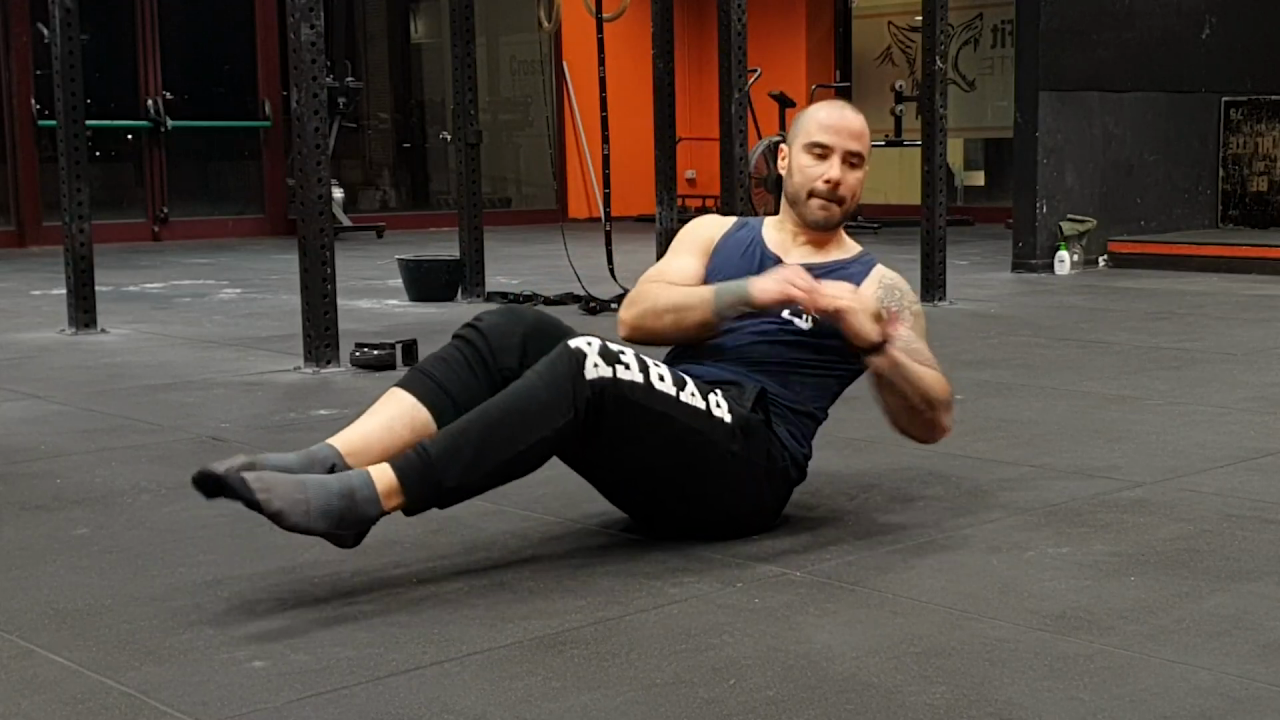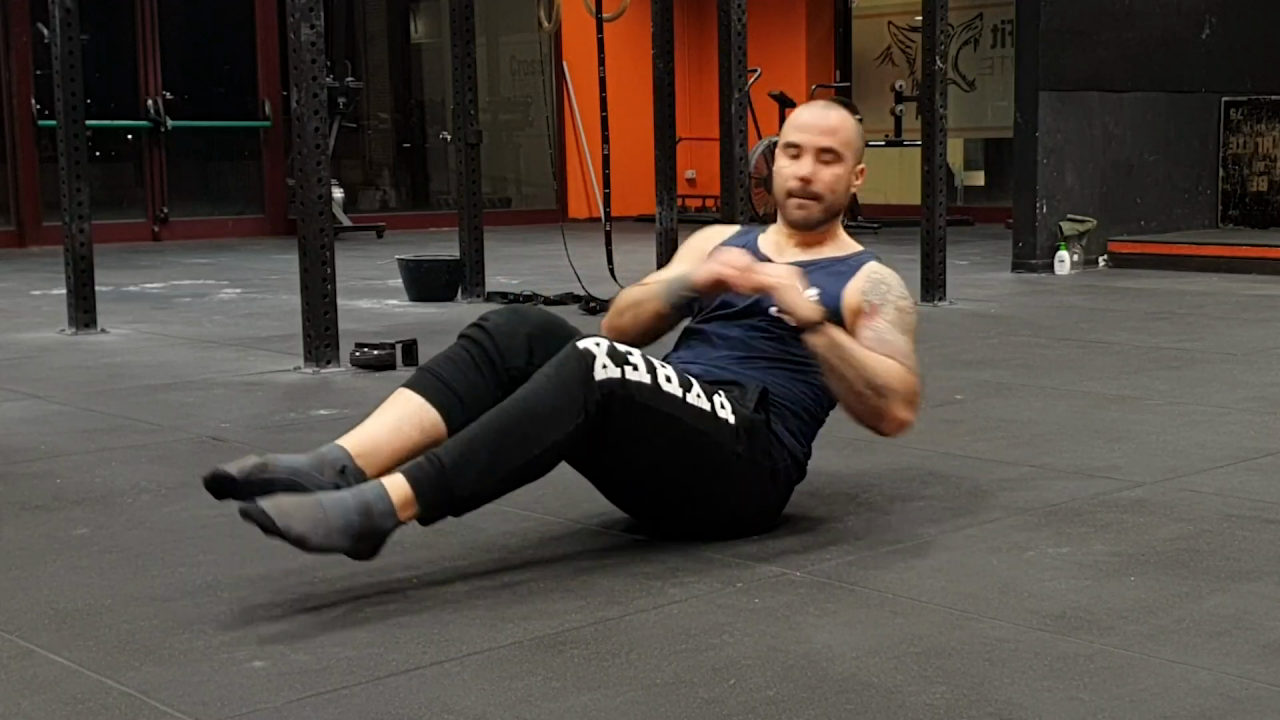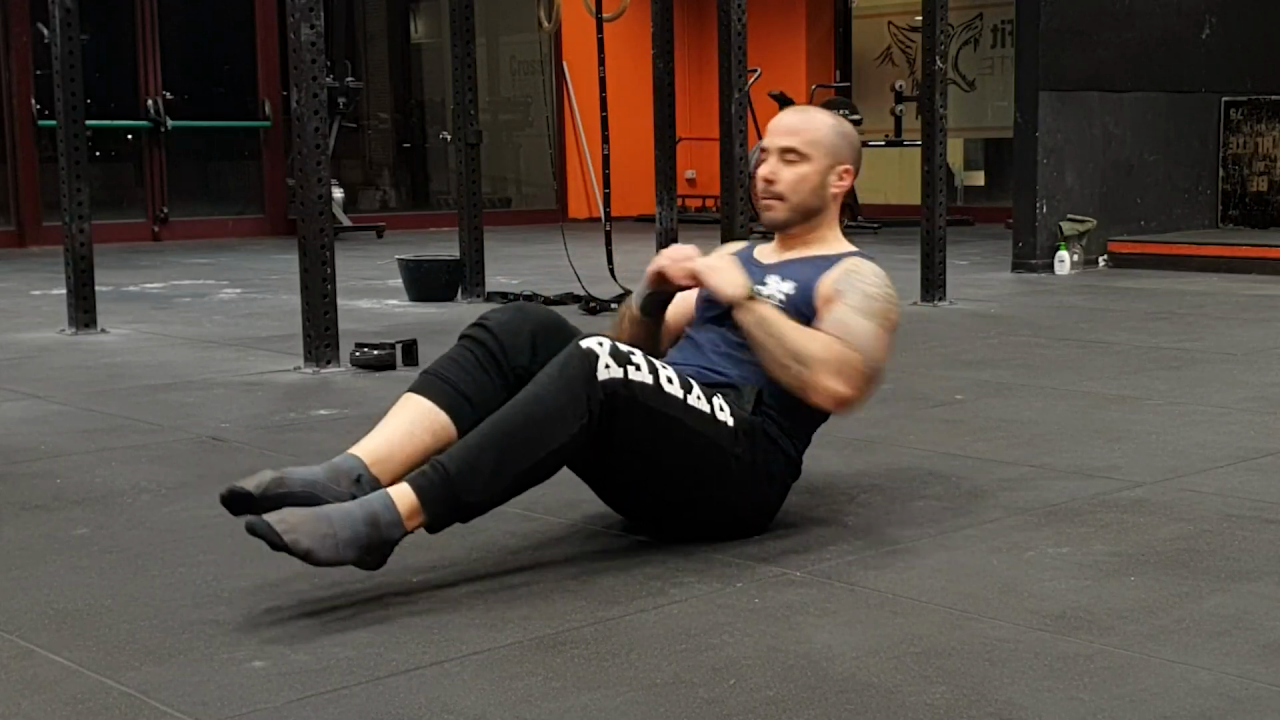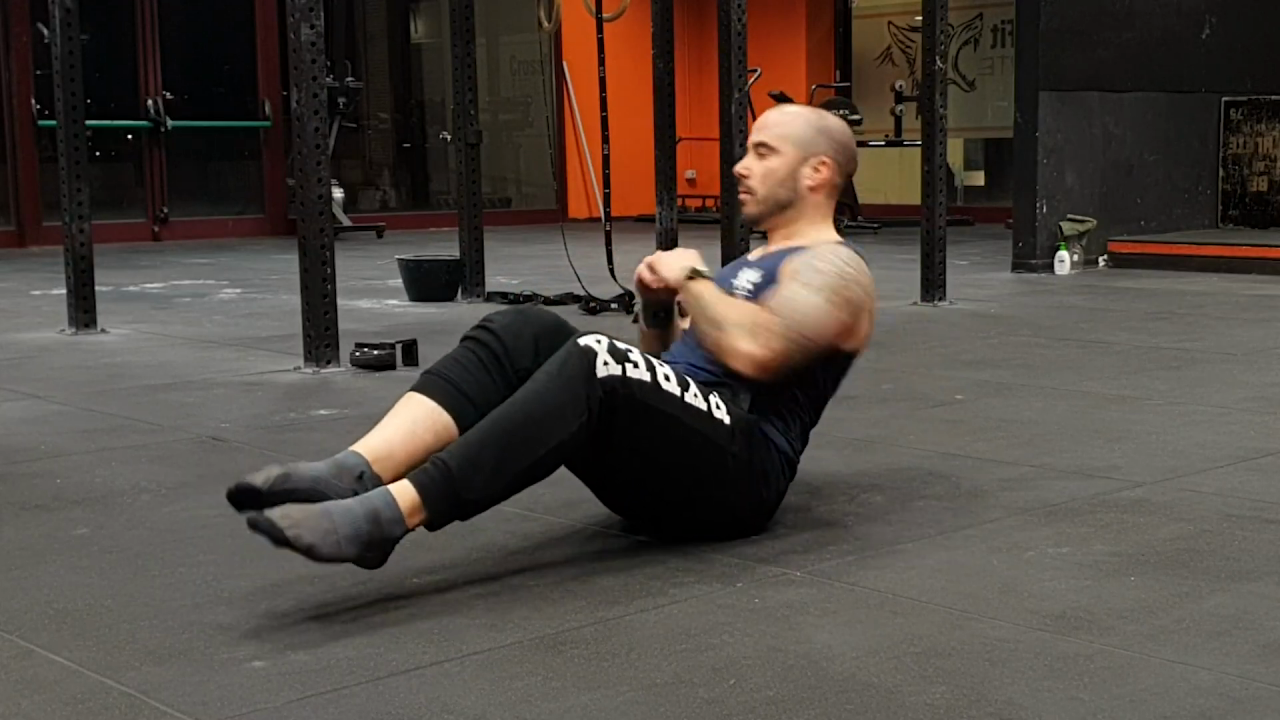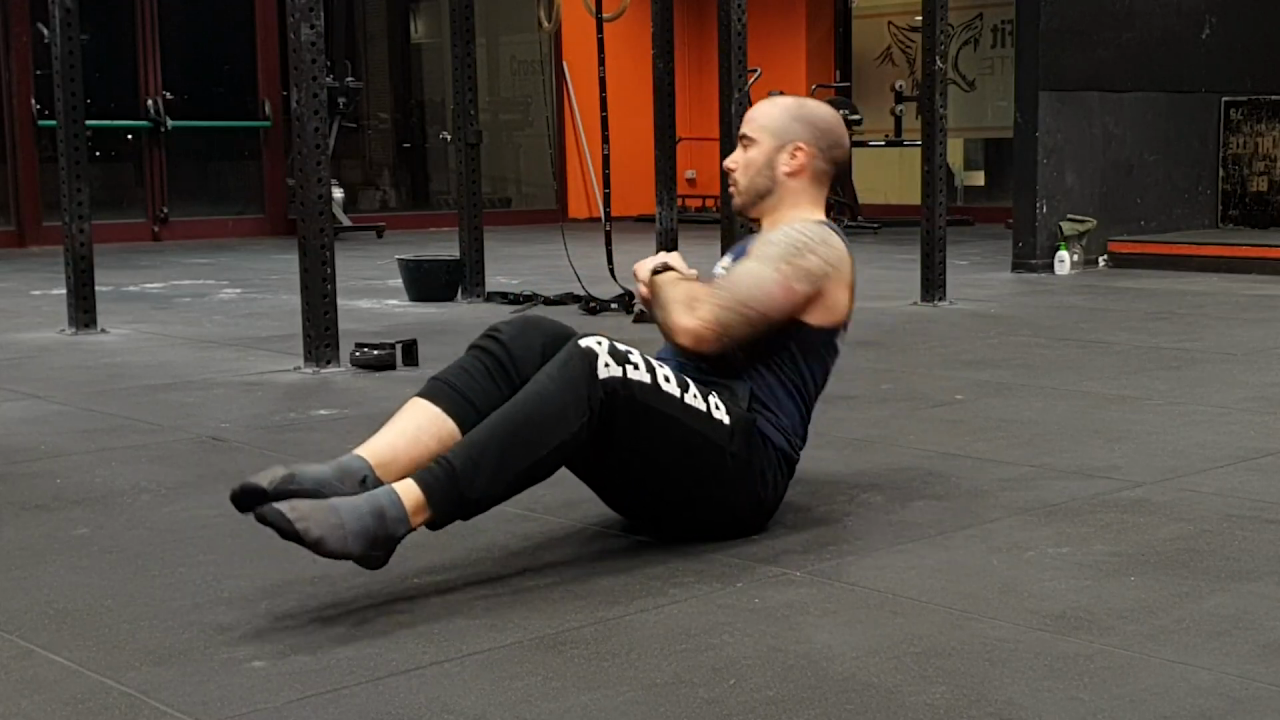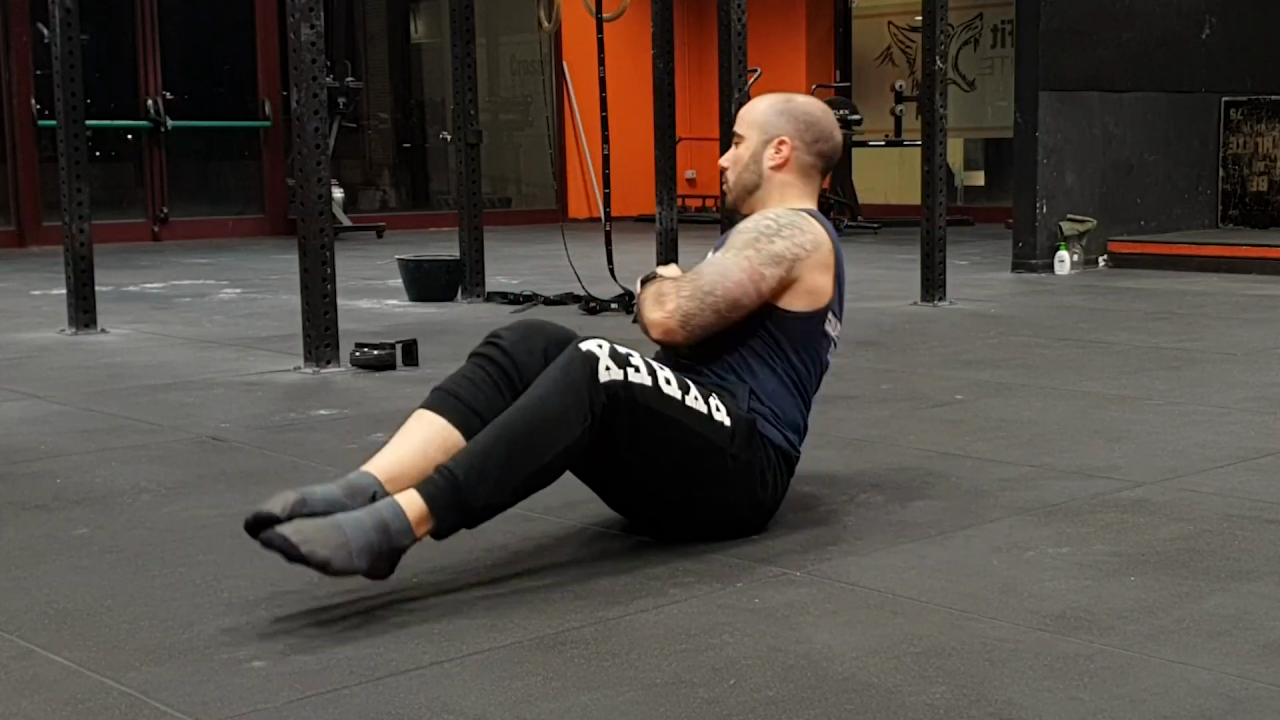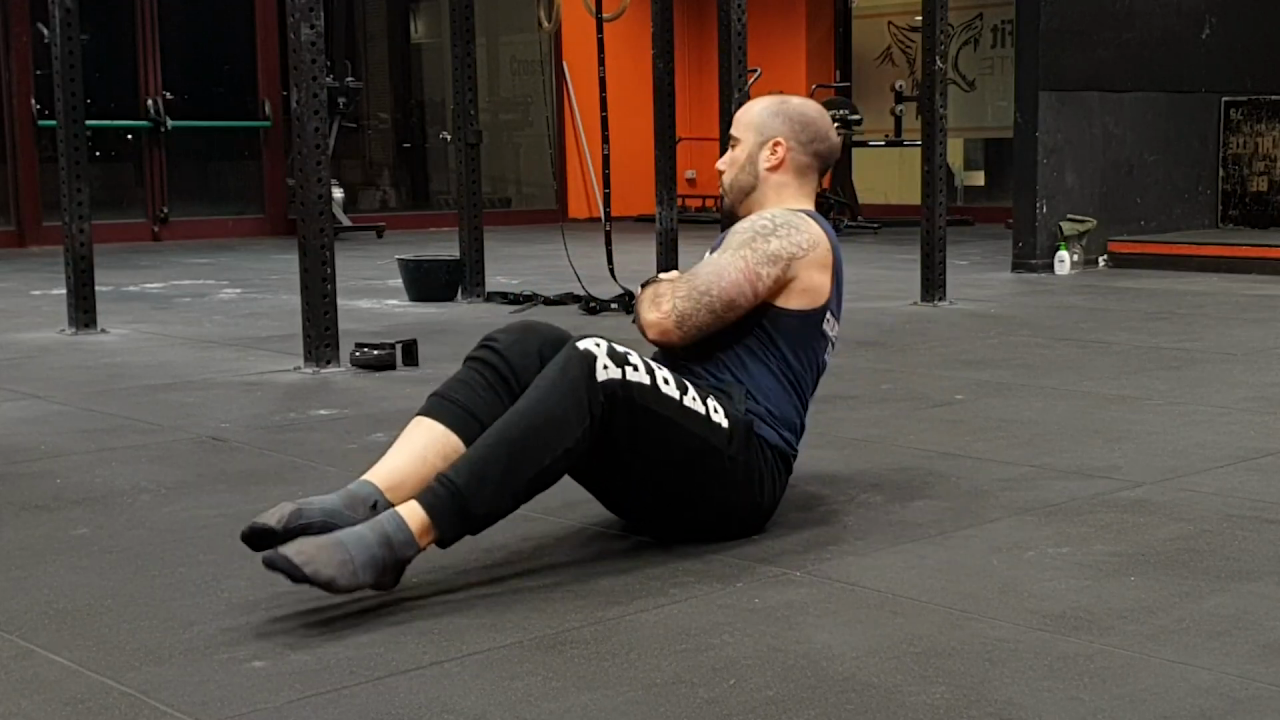
dt=0.1s
person 1, frame 1
left shoulder: (878, 287)
right shoulder: (717, 235)
left elbow: (931, 420)
right elbow: (637, 320)
left wrist: (872, 337)
right wrist: (752, 294)
left hip: (743, 465)
right hip: (659, 444)
left knee: (589, 367)
right knee: (515, 332)
left ankle: (363, 497)
right ankle: (328, 464)
person 1, frame 2
left shoulder: (871, 284)
right shoulder: (724, 243)
left elbow: (895, 412)
right elbow: (619, 325)
left wrist: (805, 314)
right wrist: (694, 281)
left hip: (741, 465)
right hip: (657, 444)
left knee: (595, 367)
right knee: (519, 332)
left ankle: (377, 507)
right ankle: (337, 467)
person 1, frame 3
left shoulder: (856, 283)
right shoulder: (737, 258)
left elbow: (833, 387)
right elbow: (636, 346)
left wrist: (737, 295)
right wrist: (658, 288)
left hip: (737, 467)
right hip: (656, 454)
left knee: (596, 368)
right knee: (522, 330)
left ankle: (384, 518)
right ankle: (349, 477)
person 1, frame 4
left shoulder: (833, 269)
right shoulder: (756, 260)
left elbow: (751, 353)
right elbow: (671, 362)
left wrist: (690, 281)
right wrist: (657, 299)
left hip: (735, 469)
right hip: (656, 454)
left knee: (595, 363)
right knee: (524, 332)
left ankle: (385, 516)
right ankle: (351, 475)
person 1, frame 5
left shoulder: (807, 246)
right shoulder: (769, 245)
left elbow: (696, 326)
left wrist: (668, 277)
right wrist: (665, 293)
left hip: (734, 468)
right hip: (660, 451)
left knee: (596, 363)
right knee: (531, 341)
left ankle: (389, 515)
right ankle: (354, 478)
person 1, frame 6
left shoulder: (785, 232)
right shoulder: (775, 238)
left elbow: (670, 321)
left wrist: (662, 284)
right wrist: (670, 292)
left hip: (736, 468)
right hip: (663, 451)
left knee: (597, 366)
right knee: (532, 346)
left ankle: (393, 526)
right ankle: (363, 492)
person 1, frame 7
left shoulder: (782, 232)
right shoulder: (772, 240)
left elbow: (666, 321)
left wrist: (659, 288)
right wrist: (671, 295)
left hip: (733, 469)
right hip: (663, 450)
left knee: (594, 365)
right knee: (528, 346)
left ankle: (396, 536)
right ankle: (364, 503)
